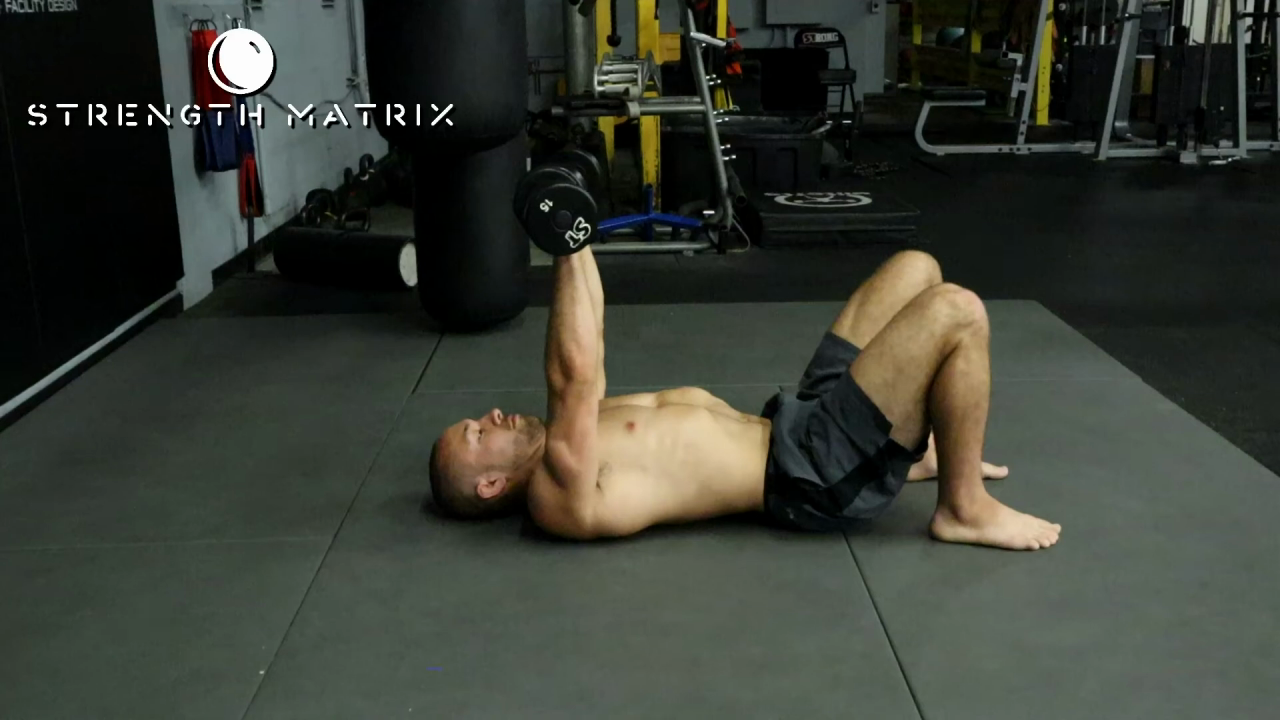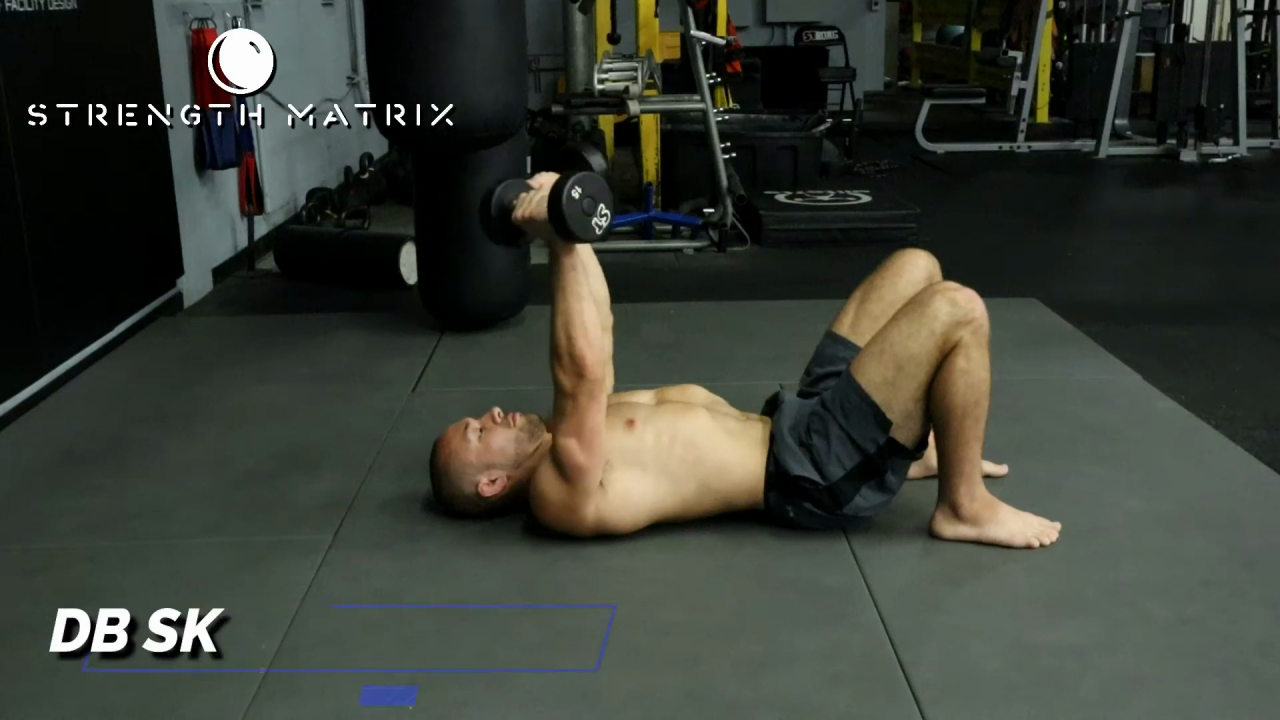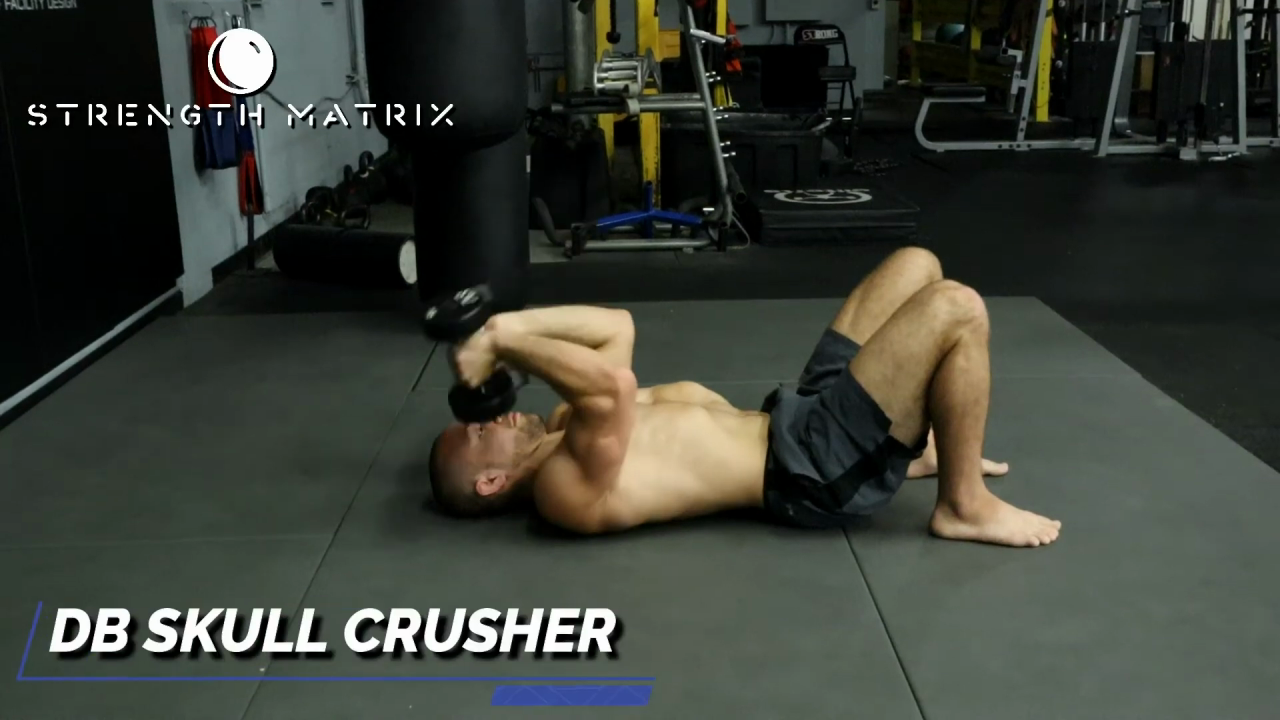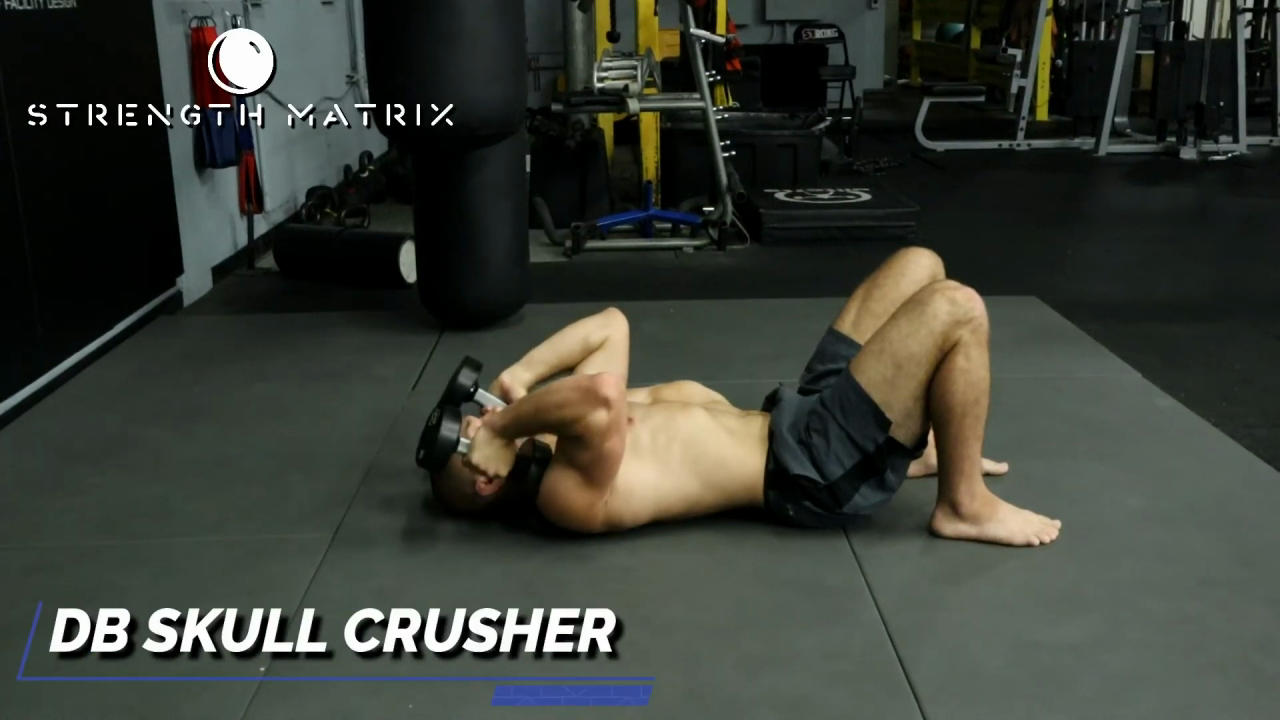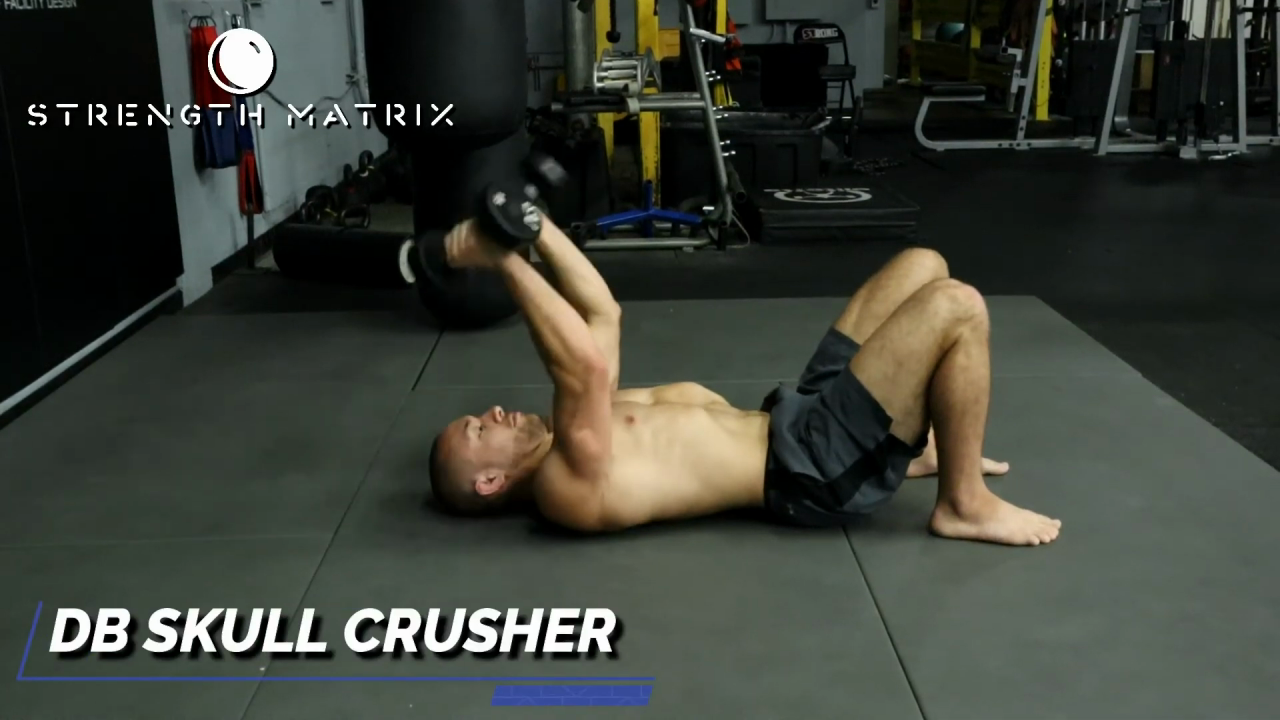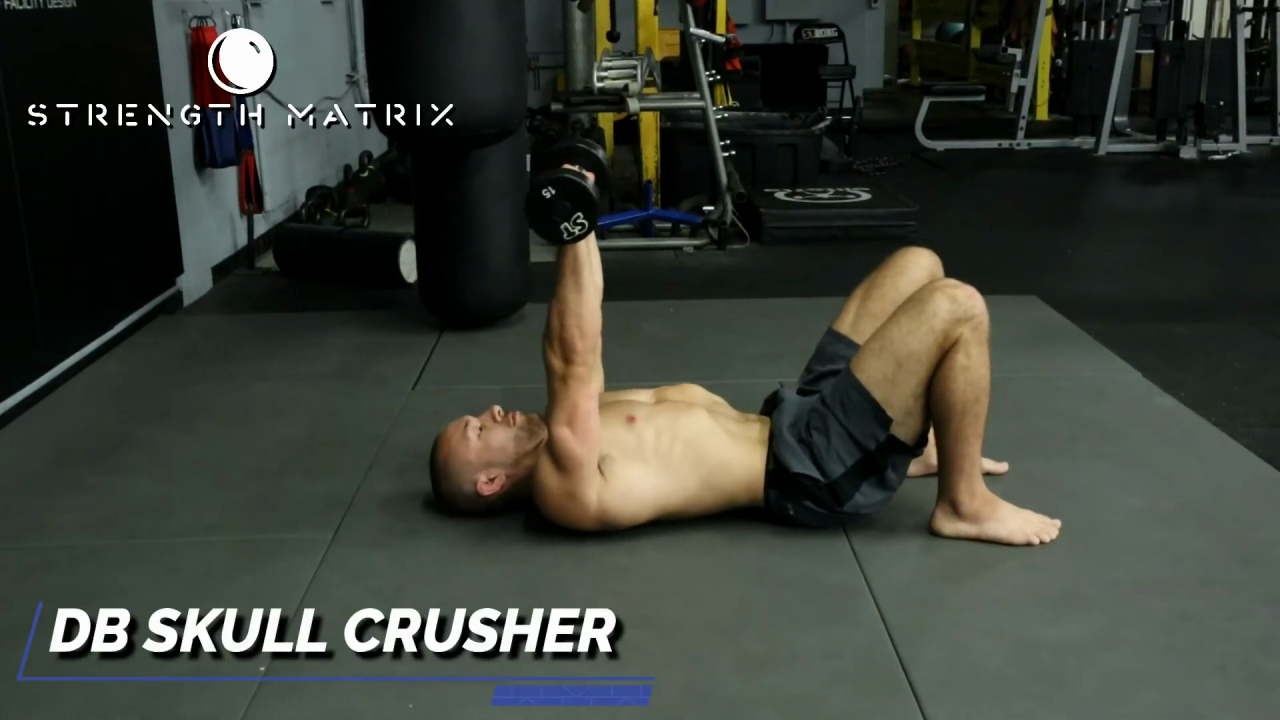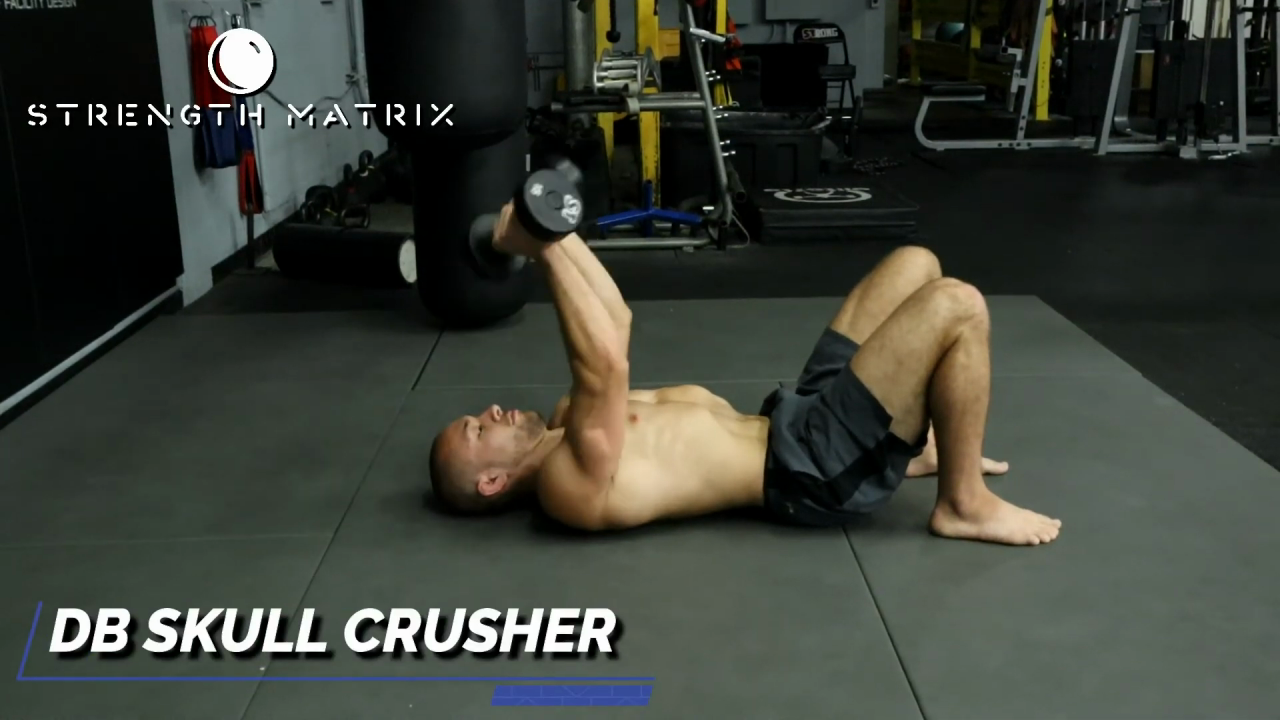
dt=0.7s
person 1, frame 1
left shoulder: (563, 443)
right shoulder: (561, 496)
left elbow: (583, 360)
right elbow: (578, 377)
left wrist: (575, 240)
right wrist: (567, 253)
left hip: (797, 420)
right hip: (818, 472)
left knee: (915, 269)
right knee: (957, 311)
left ankle: (918, 450)
right ankle: (966, 509)
person 1, frame 2
left shoulder: (561, 437)
right shoulder: (562, 494)
left elbow: (594, 335)
right elbow: (586, 372)
right wrist: (562, 244)
left hip: (796, 422)
right hip: (819, 468)
left knee: (917, 267)
right knee: (957, 309)
left ankle: (918, 447)
right ankle: (964, 507)
person 1, frame 3
left shoulder: (564, 431)
right shoulder: (567, 489)
left elbow: (618, 328)
right elbow: (616, 385)
left wrist: (508, 328)
right wrist: (503, 340)
left hip: (796, 416)
right hip: (818, 469)
left knee: (916, 264)
right knee: (956, 308)
left ankle: (919, 446)
right ankle: (965, 506)
person 1, frame 4
left shoulder: (561, 441)
right shoulder: (568, 494)
left elbow: (612, 326)
right elbow: (601, 394)
left wrist: (520, 374)
right wrist: (507, 425)
left hip: (799, 417)
right hip: (818, 468)
left knee: (919, 264)
right knee: (955, 308)
left ankle: (920, 446)
right ankle: (965, 506)
person 1, frame 5
left shoulder: (565, 438)
right shoulder: (566, 489)
left elbow: (604, 315)
right elbow: (588, 366)
left wrist: (534, 229)
right wrist: (505, 261)
left hip: (796, 416)
right hip: (819, 468)
left knee: (923, 266)
right knee: (957, 306)
left ankle: (920, 447)
right ankle: (965, 505)
person 1, frame 6
left shoulder: (564, 442)
right shoulder: (564, 490)
right elbow: (573, 365)
right wrist: (575, 232)
left hip: (794, 423)
right hip: (817, 470)
left knee: (919, 267)
right knee: (957, 306)
left ankle: (918, 448)
right ankle: (965, 506)
person 1, frame 7
left shoulder: (560, 432)
right shoulder: (570, 486)
left elbow: (612, 326)
right elbow: (606, 369)
left wrist: (552, 235)
right wrist: (548, 250)
left hip: (795, 418)
right hip: (817, 465)
left knee: (915, 263)
right knee: (957, 305)
left ankle: (919, 445)
right ankle: (964, 504)
